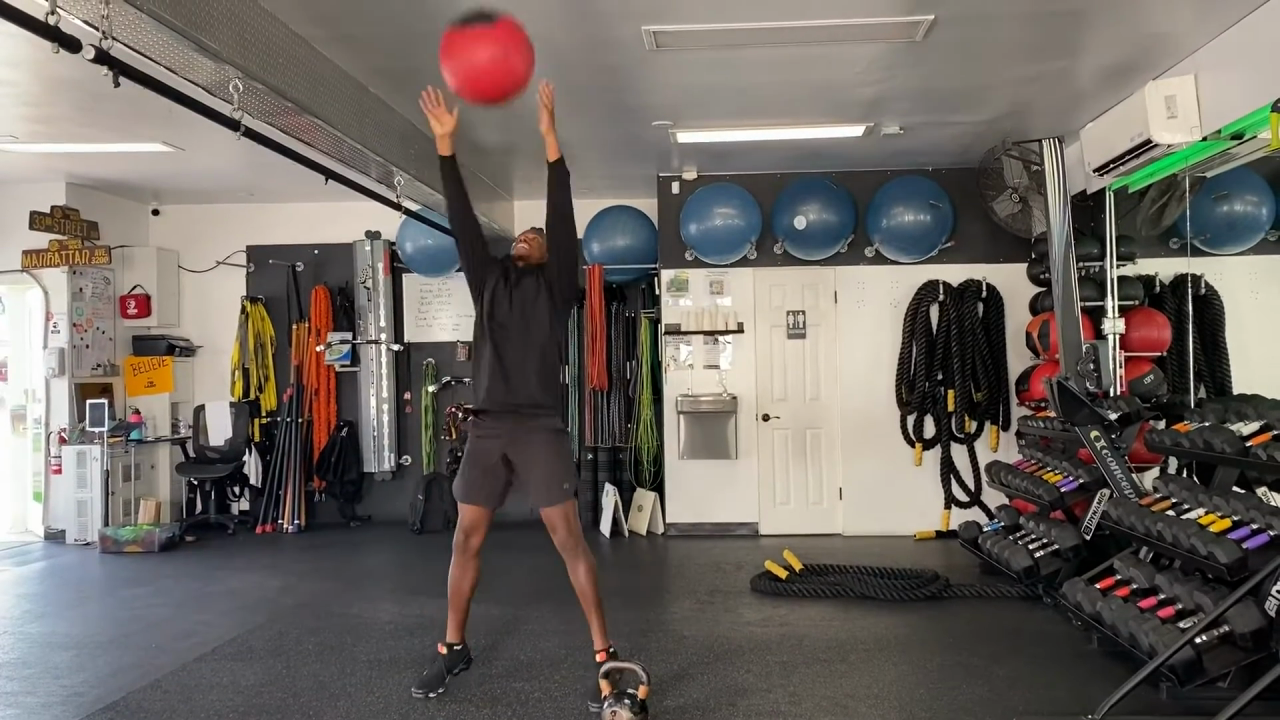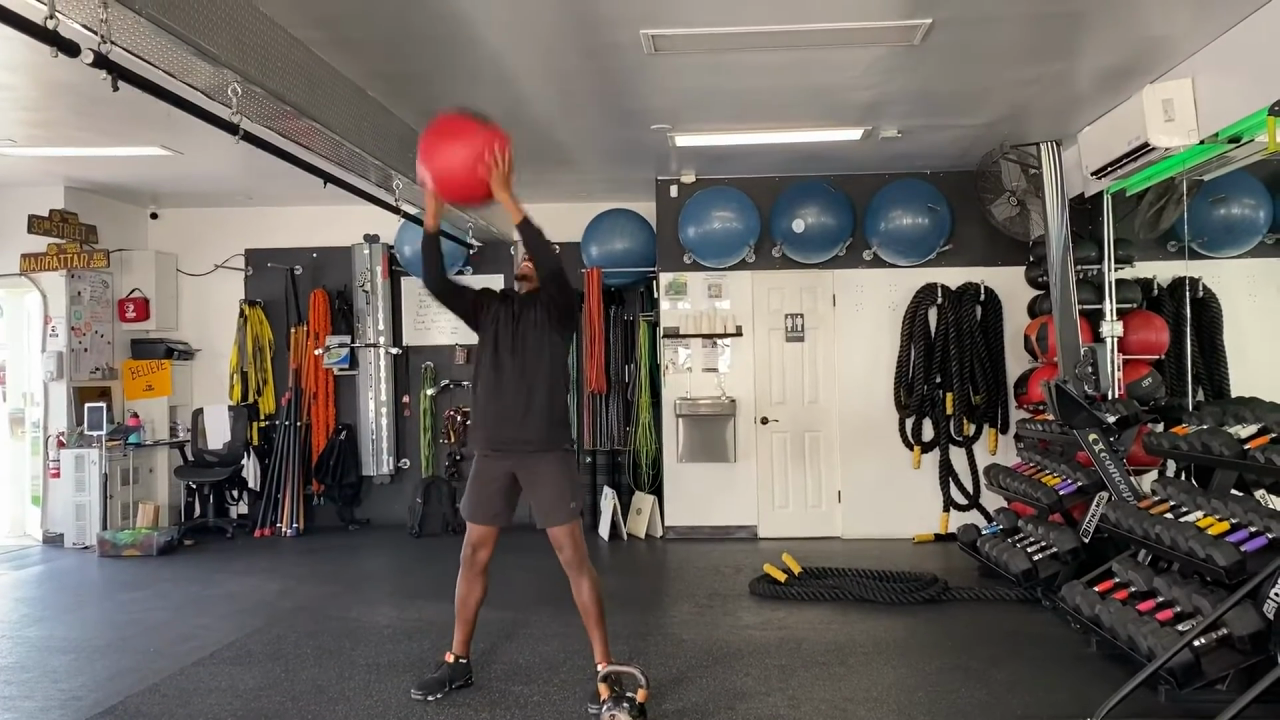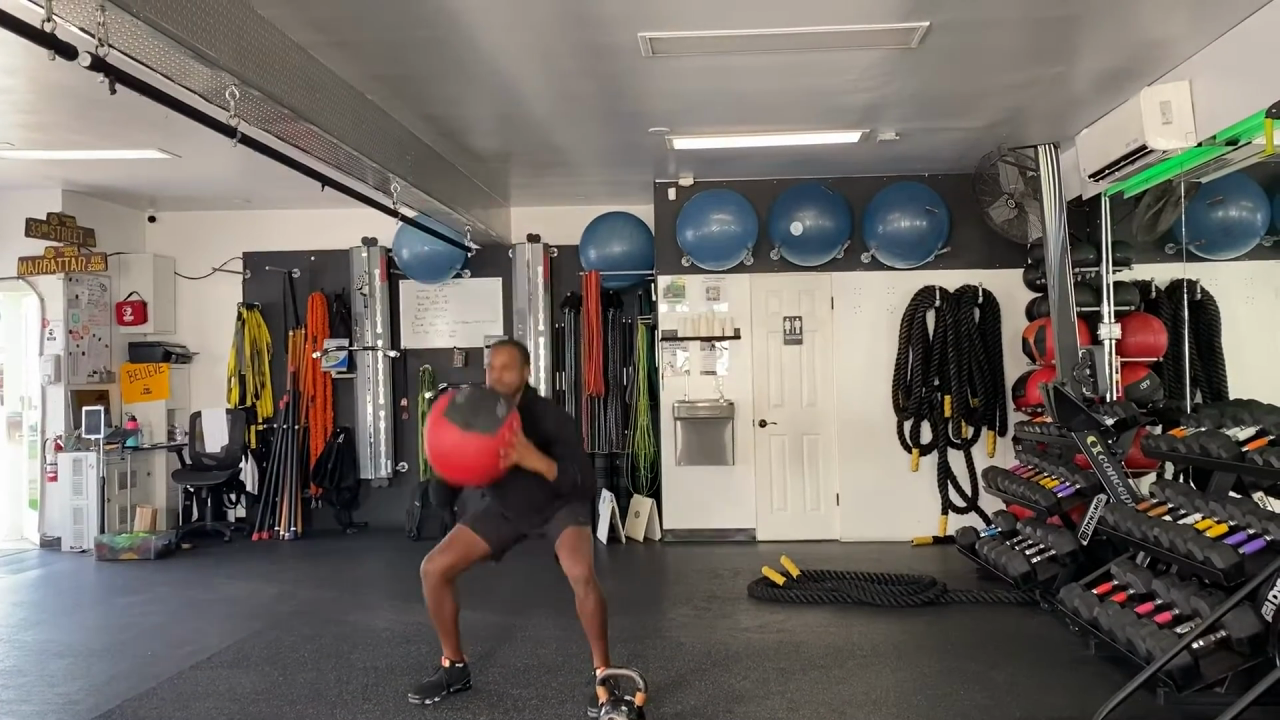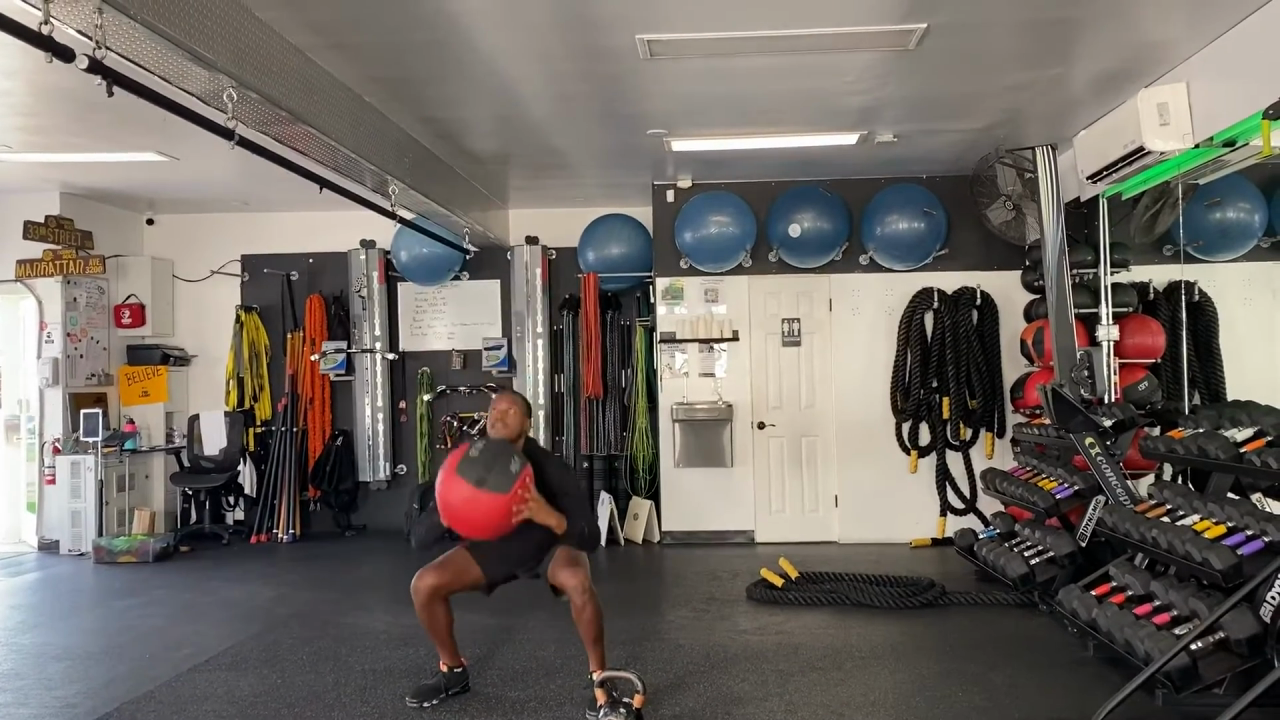
dt=0.4s
person 1, frame 1
left shoulder: (556, 285)
right shoulder: (488, 278)
left elbow: (562, 216)
right elbow: (460, 216)
left wrist: (549, 135)
right wrist: (445, 141)
left hip: (538, 428)
right hip: (488, 427)
left knee: (570, 543)
right knee: (466, 540)
left ankle: (604, 657)
right ankle: (453, 649)
person 1, frame 2
left shoulder: (558, 306)
right shoulder: (491, 308)
left elbow: (552, 265)
right elbow: (437, 283)
left wrist: (508, 199)
right wrist: (433, 210)
left hip: (547, 449)
right hip: (493, 450)
left knee: (573, 559)
right knee: (473, 557)
left ankle: (604, 669)
right ankle: (458, 661)
person 1, frame 3
left shoulder: (551, 418)
left elbow: (584, 486)
left wrist: (533, 459)
left hip: (559, 506)
right hip: (503, 508)
left knee: (581, 574)
right knee: (433, 568)
left ankle: (602, 675)
right ankle: (454, 665)
person 1, frame 4
left shoulder: (551, 469)
left elbow: (590, 537)
left wrist: (548, 516)
left hip: (550, 546)
right hip: (494, 549)
left knee: (578, 584)
right knee: (424, 584)
right ankle: (452, 670)
